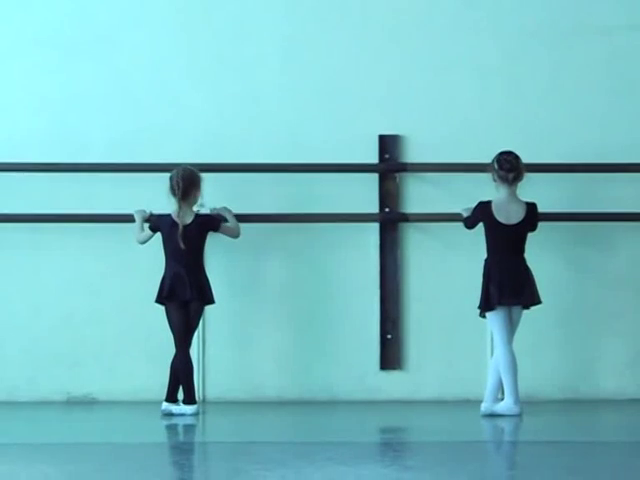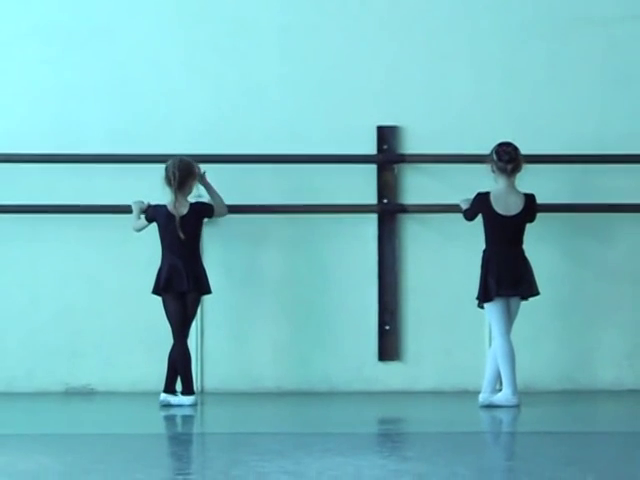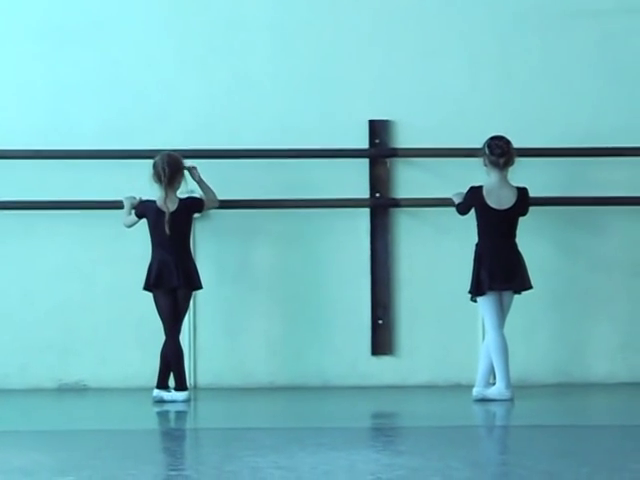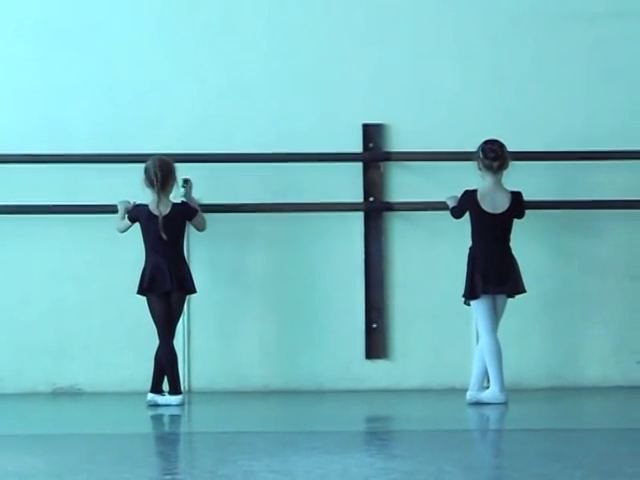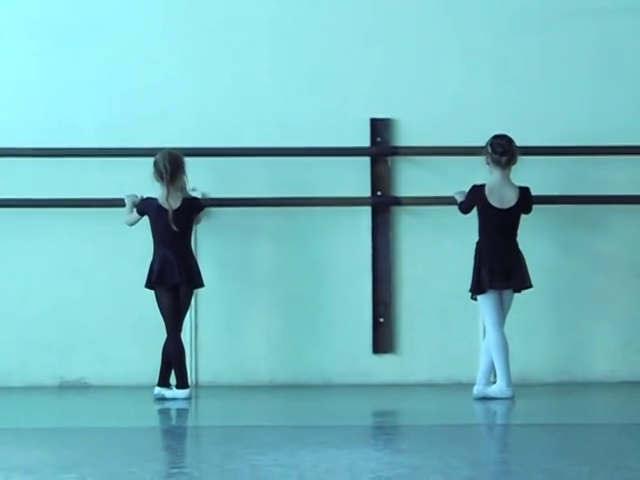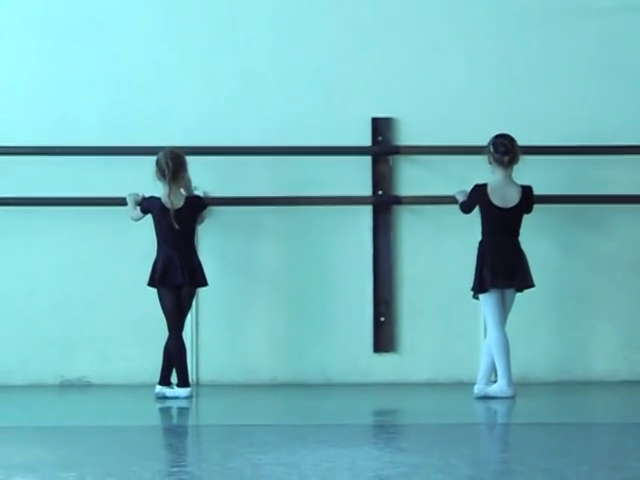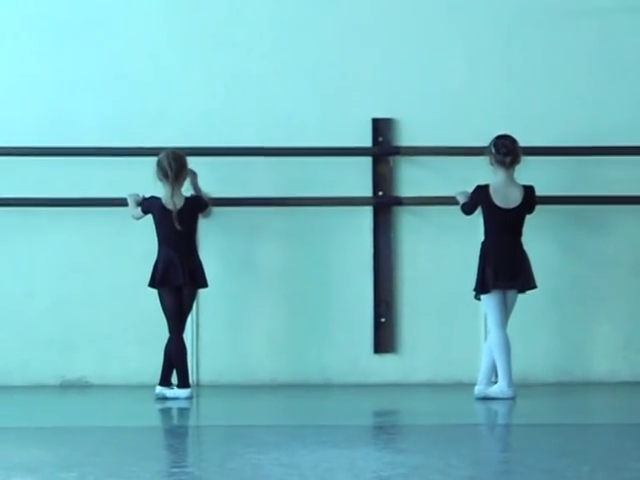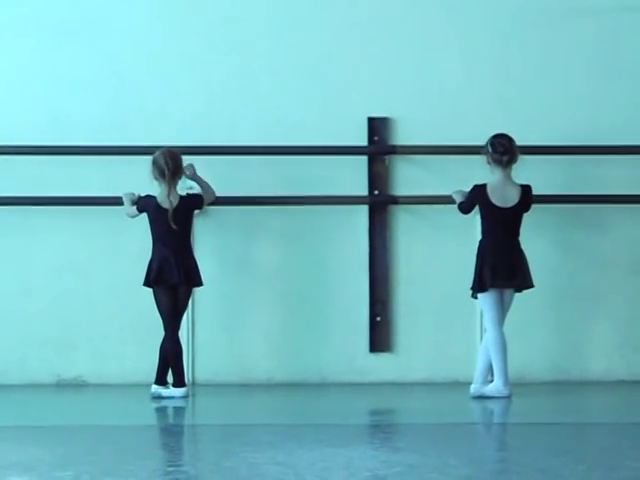
dt=0.3s
person 1, frame 1
left shoulder: (485, 208)
right shoulder: (529, 210)
left elbow: (469, 223)
left wrist: (466, 213)
left hip: (495, 280)
right hip: (519, 279)
left knee: (501, 343)
right knee: (503, 344)
left ankle: (512, 401)
right ankle: (490, 400)
person 1, frame 2
left shoulder: (483, 199)
right shoulder: (528, 201)
left elbow: (469, 215)
left wrist: (464, 205)
left hip: (493, 271)
right hip: (517, 271)
left knee: (500, 333)
right knee: (500, 334)
left ankle: (510, 392)
right ankle: (488, 391)
person 1, frame 3
left shoulder: (476, 193)
right shoulder: (520, 195)
left elbow: (462, 209)
left wrist: (457, 198)
left hip: (486, 264)
right hip: (510, 264)
left knee: (493, 327)
right knee: (494, 328)
left ankle: (503, 386)
right ankle: (481, 385)
person 1, frame 4
left shoulder: (471, 197)
right shoulder: (515, 199)
left elbow: (456, 213)
left wrist: (451, 202)
left hip: (480, 268)
right hip: (503, 269)
left knee: (486, 332)
right knee: (487, 332)
left ankle: (497, 389)
right ankle: (475, 388)
person 1, frame 5
left shoulder: (478, 192)
right shoulder: (523, 194)
left elbow: (464, 208)
left wrist: (460, 197)
left hip: (486, 263)
right hip: (510, 264)
left knee: (493, 326)
right knee: (494, 327)
left ankle: (504, 384)
right ankle: (482, 383)
person 1, frame 6
left shoulder: (481, 191)
right shoulder: (525, 193)
left elbow: (465, 208)
left wrist: (461, 196)
left hip: (489, 262)
right hip: (512, 263)
left knee: (494, 325)
right knee: (495, 326)
left ankle: (505, 383)
right ankle: (483, 382)
person 1, frame 7
left shoulder: (483, 192)
right shoulder: (527, 193)
left elbow: (467, 210)
left wrist: (462, 198)
left hip: (491, 263)
right hip: (515, 263)
left knee: (496, 326)
right knee: (497, 327)
left ankle: (505, 384)
right ankle: (483, 383)
person 1, frame 8
left shoulder: (480, 192)
right shoulder: (525, 192)
left elbow: (464, 208)
left wrist: (458, 197)
left hip: (489, 262)
right hip: (512, 262)
left knee: (492, 325)
right knee: (493, 326)
left ankle: (501, 383)
right ankle: (479, 381)
person 2, frame 1
left shoulder: (162, 221)
right shoulder: (205, 221)
left elbow: (140, 239)
right elbow: (236, 232)
left wrist: (139, 219)
right wrist: (225, 213)
left hip: (172, 287)
right hip: (196, 288)
left knee: (181, 346)
right knee: (183, 346)
left ankle: (190, 402)
right ankle: (171, 400)
person 2, frame 2
left shoulder: (158, 212)
right shoulder: (199, 210)
left elbow: (136, 226)
right elbow: (223, 209)
left wrist: (137, 209)
right wrist: (205, 182)
left hip: (169, 278)
right hip: (193, 278)
left knee: (179, 337)
right knee: (181, 337)
left ankle: (188, 392)
right ankle: (169, 391)
person 2, frame 3
left shoulder: (147, 207)
right shoulder: (189, 205)
left elbow: (127, 222)
right elbow: (214, 202)
left wrist: (128, 205)
right wrist: (198, 179)
left hip: (160, 274)
right hip: (184, 274)
left knee: (171, 333)
right knee: (173, 333)
left ankle: (181, 388)
right ankle: (162, 387)
person 2, frame 4
left shoulder: (140, 212)
right shoulder: (183, 210)
left elbow: (120, 227)
right elbow: (202, 226)
left wrist: (122, 210)
right wrist: (189, 196)
left hip: (154, 278)
right hip: (177, 278)
left knee: (165, 337)
right knee: (167, 337)
left ankle: (175, 392)
right ankle: (156, 391)
person 2, frame 5
left shoulder: (149, 205)
right shoulder: (192, 204)
left elbow: (129, 221)
left wrist: (130, 203)
right wrist: (184, 191)
left hip: (162, 271)
right hip: (186, 271)
left knee: (172, 330)
right knee: (174, 330)
left ankle: (182, 386)
right ankle: (163, 384)
person 2, frame 6
left shoulder: (152, 204)
right shoulder: (194, 203)
left elbow: (134, 215)
left wrist: (132, 201)
right wrist: (189, 190)
left hip: (165, 270)
right hip: (189, 271)
left knee: (174, 329)
right knee: (176, 329)
left ankle: (183, 385)
right ankle: (164, 383)
person 2, frame 7
left shoulder: (153, 204)
right shoulder: (194, 203)
left elbow: (135, 214)
right elbow: (208, 210)
left wrist: (132, 201)
right wrist: (196, 185)
left hip: (166, 271)
right hip: (189, 271)
left knee: (175, 330)
right knee: (177, 330)
left ankle: (183, 385)
right ankle: (164, 384)
person 2, frame 8
left shoulder: (148, 203)
right shoulder: (189, 202)
left elbow: (130, 212)
right elbow: (211, 196)
left wrist: (127, 199)
right wrist: (195, 177)
left hip: (160, 270)
right hip: (184, 270)
left knee: (170, 329)
right knee: (172, 329)
left ankle: (179, 384)
right ankle: (160, 383)
